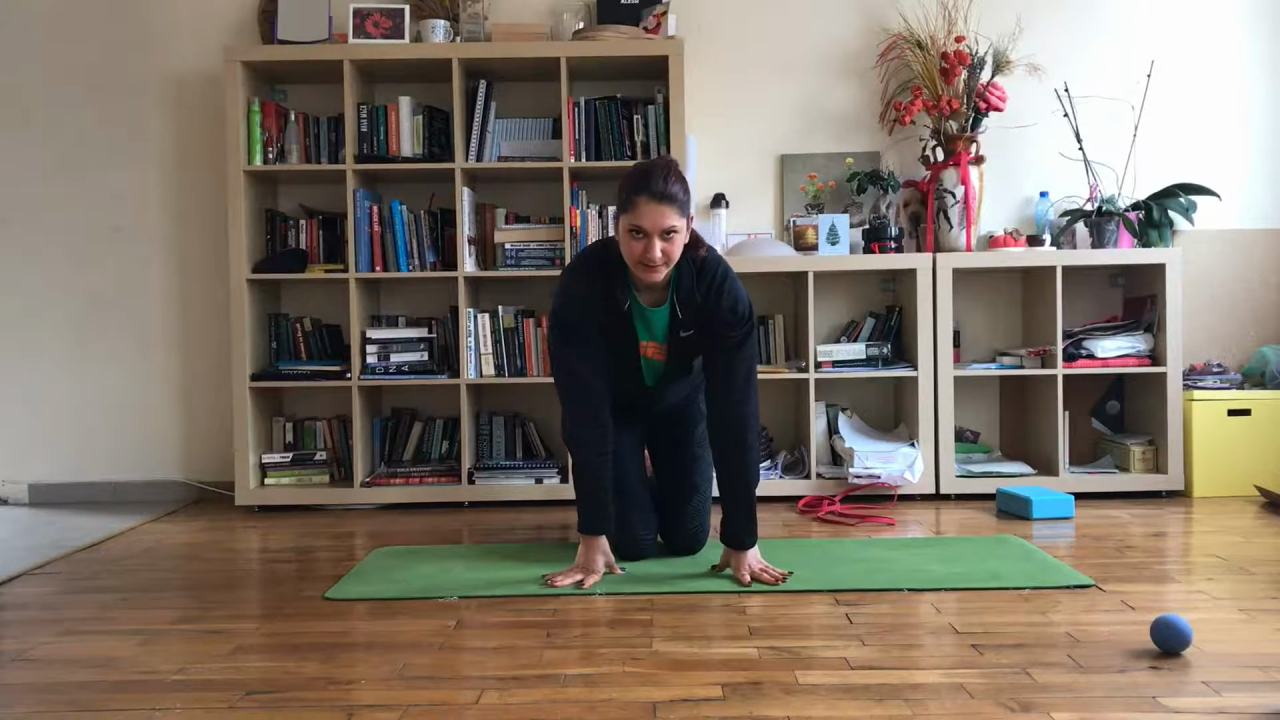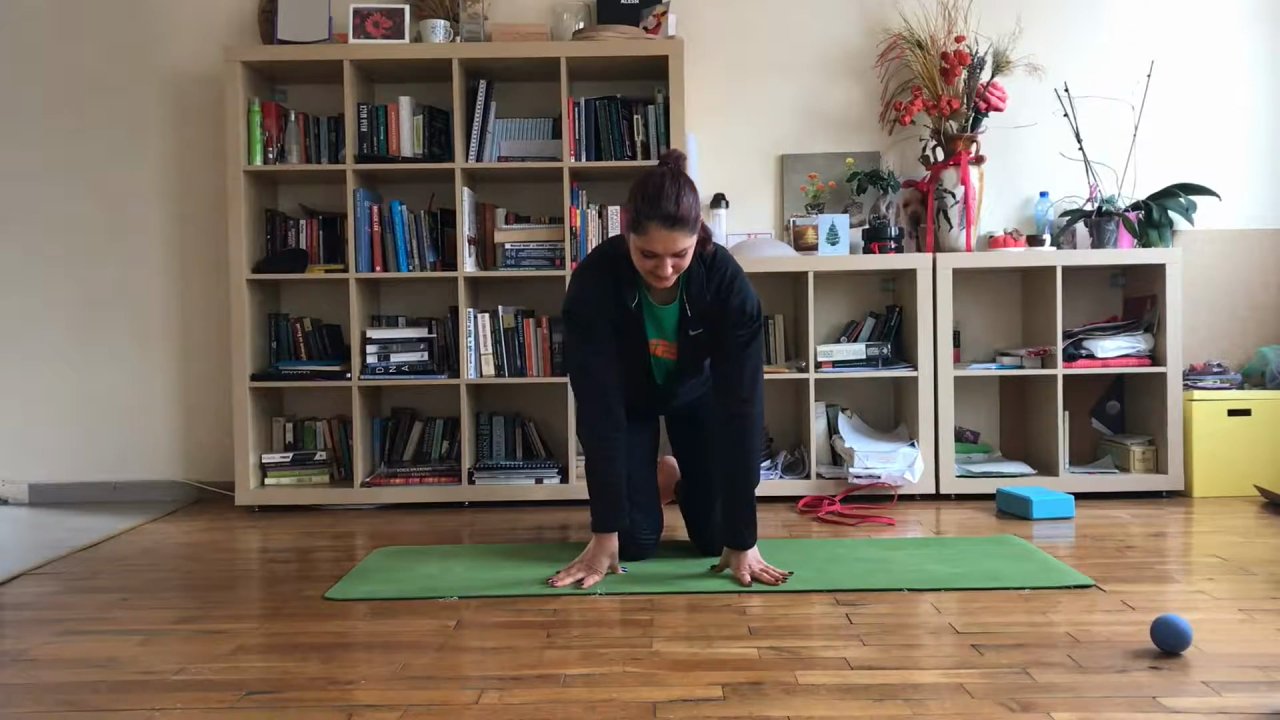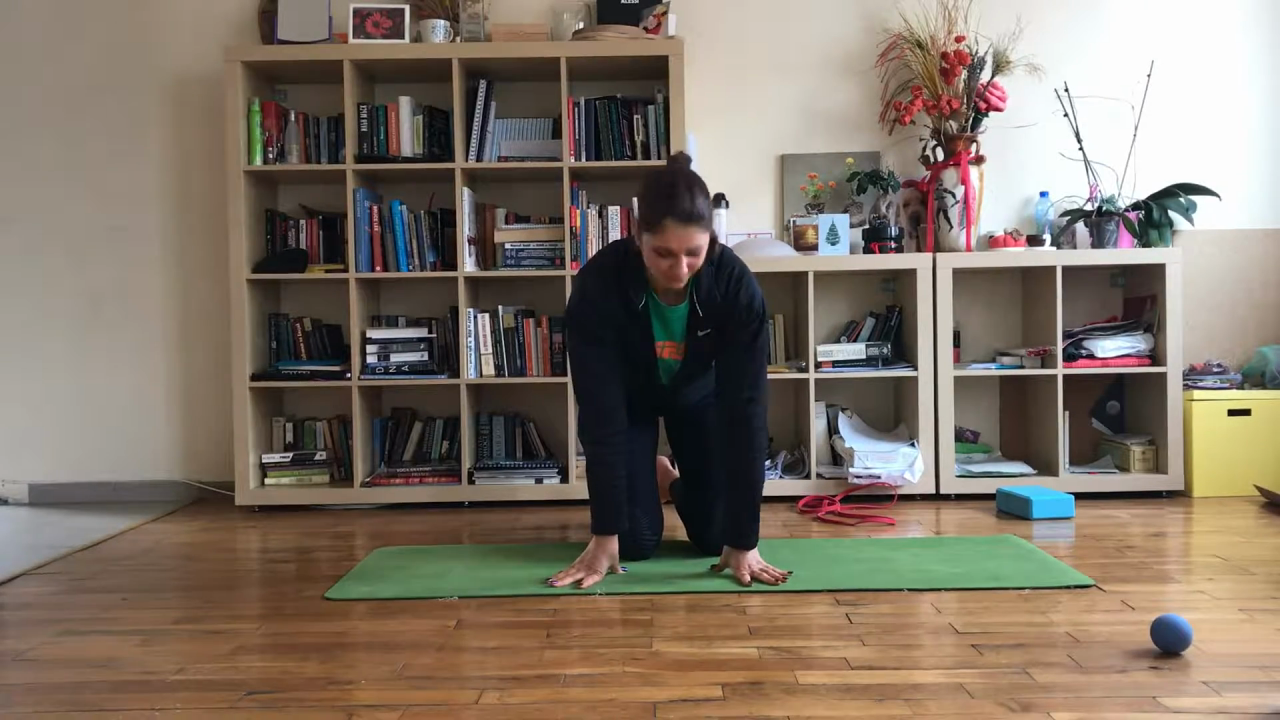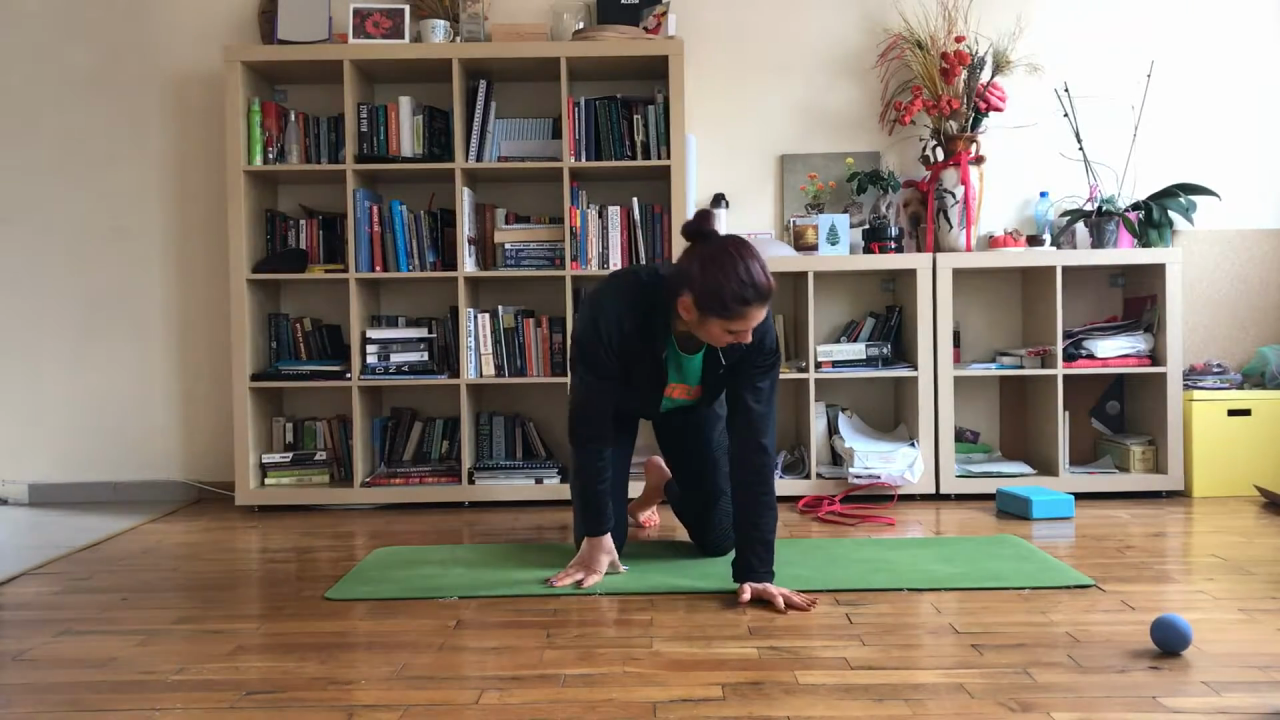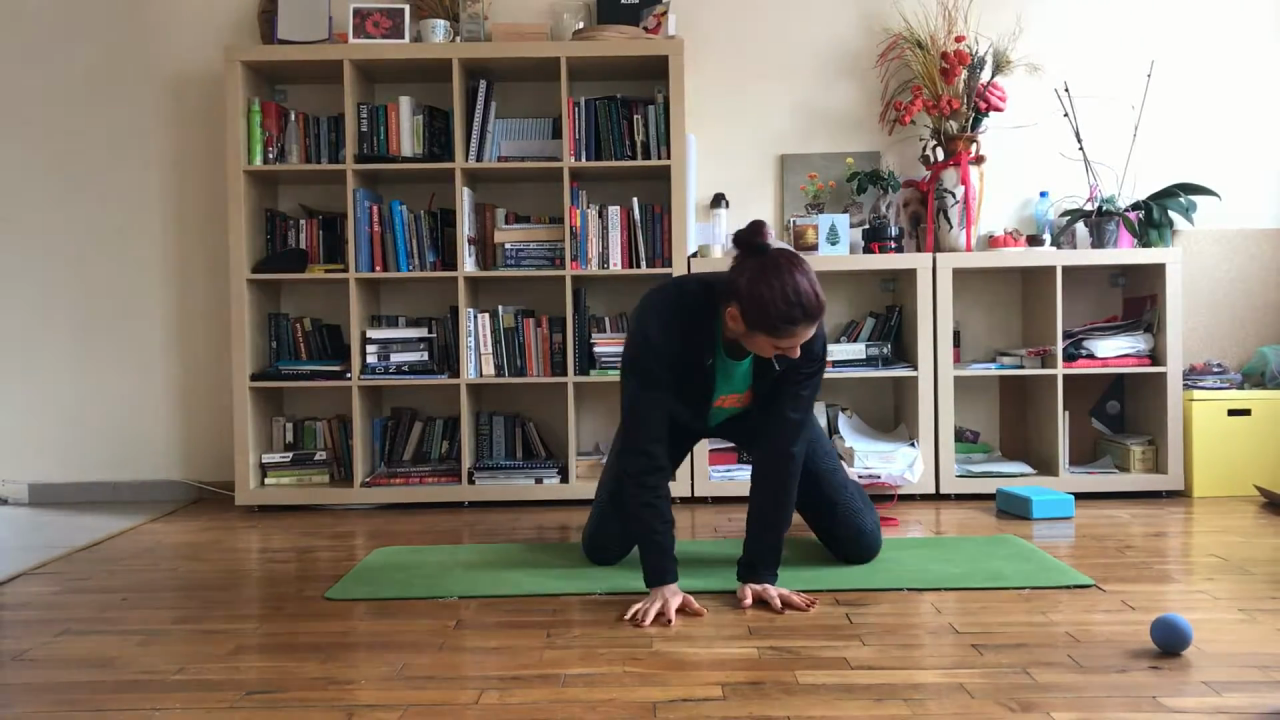
dt=1s
person 1, frame 1
left shoulder: (717, 283)
right shoulder: (582, 283)
left elbow: (735, 407)
right elbow: (584, 410)
left wrist: (742, 539)
right wrist: (592, 537)
left hip: (679, 397)
right hip: (612, 402)
left knee: (687, 538)
right knee: (634, 541)
left ankle: (660, 480)
right ankle: (635, 482)
person 1, frame 2
left shoulder: (726, 281)
right shoulder: (594, 281)
left elbow: (740, 406)
right elbow: (599, 408)
left wrist: (741, 540)
right wrist: (604, 533)
left hip: (697, 391)
right hip: (627, 395)
left knee: (714, 536)
right knee: (636, 541)
left ankle: (680, 481)
right ankle: (653, 478)
person 1, frame 3
left shoulder: (734, 284)
right shoulder: (599, 284)
left elbow: (744, 407)
right elbow: (600, 413)
left wrist: (743, 539)
right wrist: (604, 535)
left hip: (698, 394)
right hip: (628, 398)
left knee: (715, 536)
right knee: (635, 541)
left ankle: (674, 482)
right ankle: (651, 480)
person 1, frame 4
left shoulder: (754, 329)
right shoulder: (613, 311)
left elbow: (753, 442)
right elbow: (587, 425)
left wrist: (756, 572)
right wrist: (595, 533)
left hip: (691, 405)
right hip: (615, 401)
left knee: (719, 537)
right knee: (603, 546)
left ankle: (665, 482)
person 1, frame 5
left shoulder: (804, 337)
right shoulder: (662, 319)
left elbow: (781, 447)
right elbow: (643, 450)
left wrist: (758, 571)
right wrist: (662, 579)
left hip: (762, 412)
right hip: (678, 413)
left knee: (861, 541)
right knee: (602, 547)
